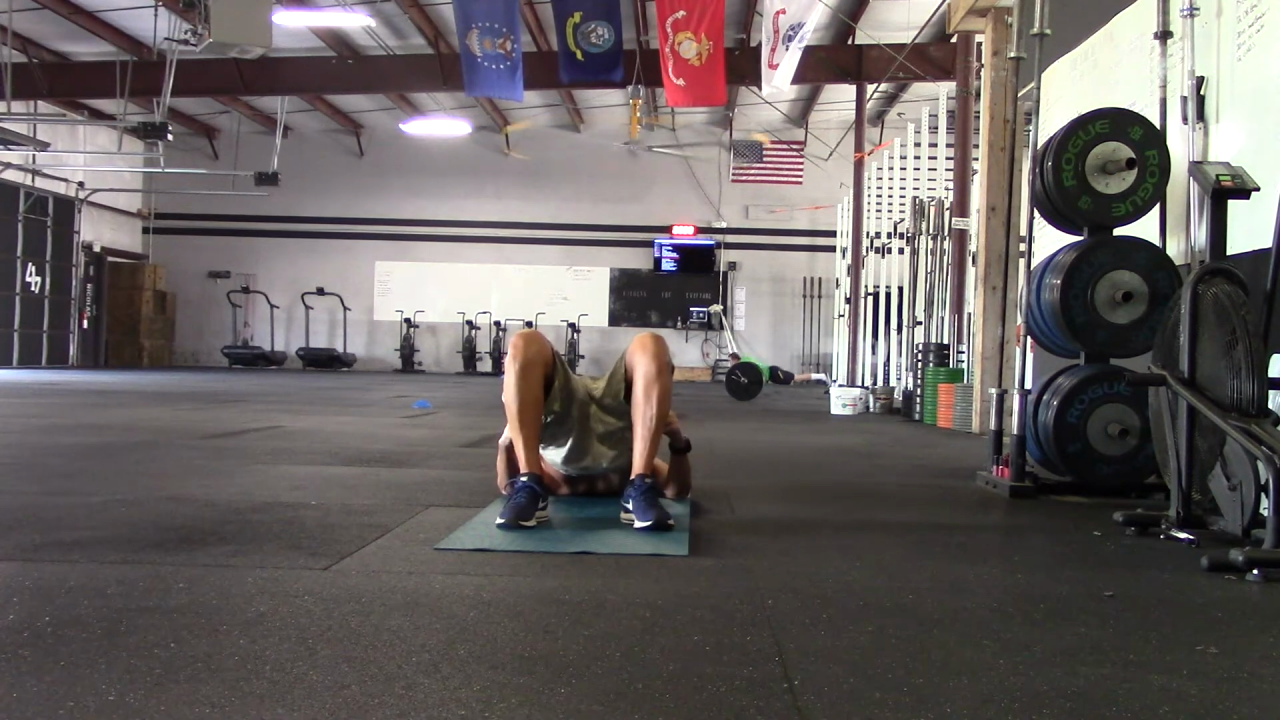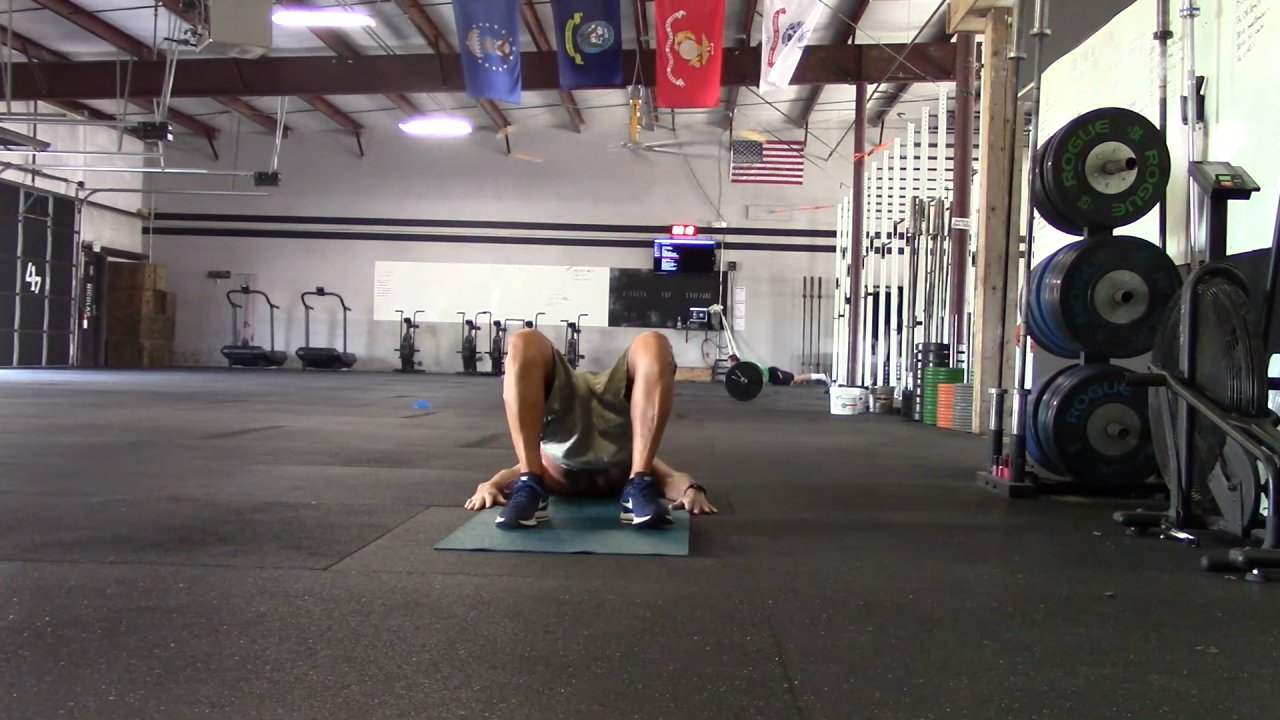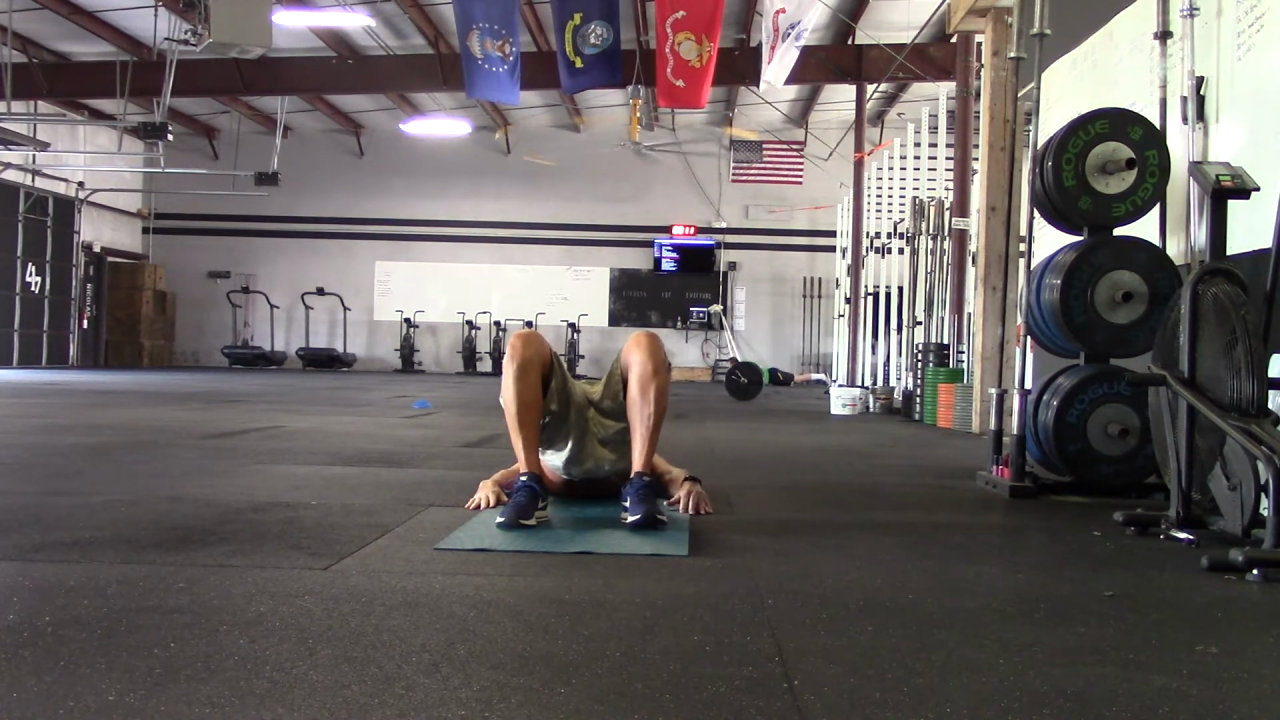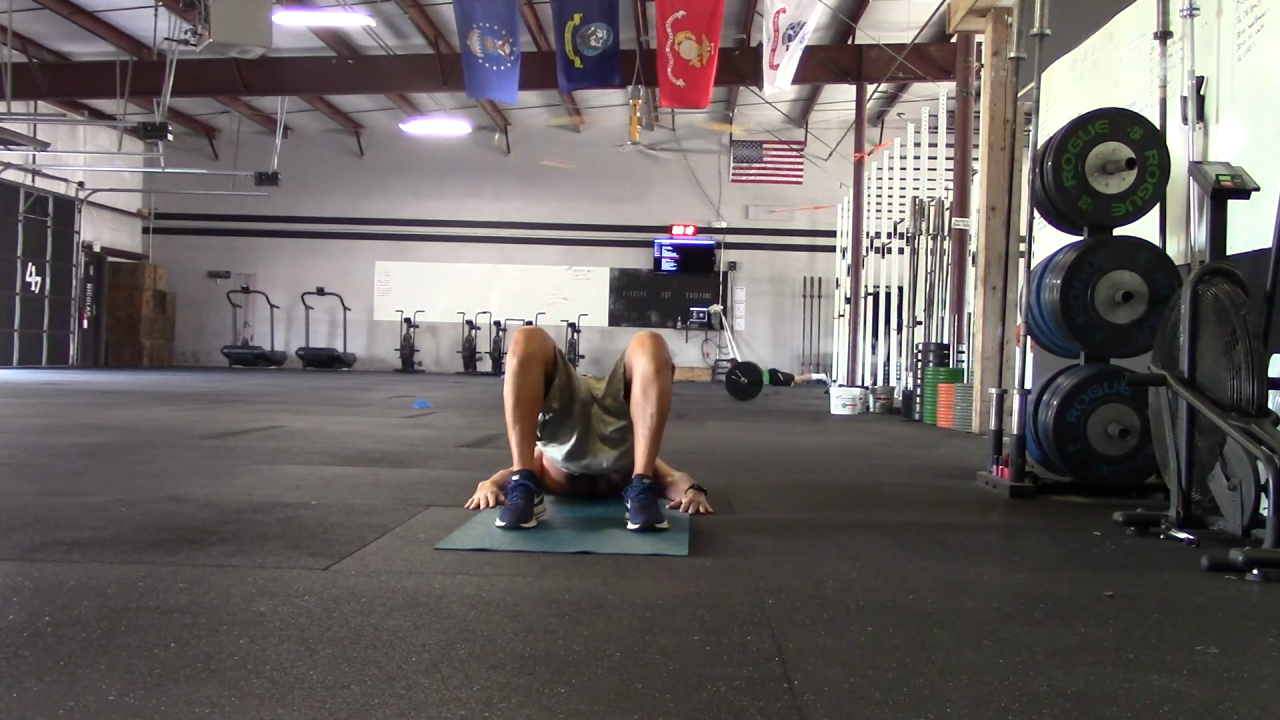
dt=1s
person 1, frame 1
left shoulder: (637, 454)
left elbow: (678, 491)
right elbow: (508, 487)
left wrist: (678, 441)
right wrist: (506, 441)
left ankle: (639, 487)
right ankle: (529, 487)
person 1, frame 2
left shoulder: (639, 456)
left elbow: (670, 477)
right elbow: (515, 472)
left wrist: (691, 490)
right wrist: (489, 484)
left hip: (620, 459)
right hip: (560, 465)
left knee: (652, 344)
right knee: (525, 342)
left ankle: (639, 487)
right ankle: (529, 488)
person 1, frame 3
left shoulder: (637, 453)
left elbow: (669, 474)
right elbow: (517, 470)
left wrist: (688, 482)
right wrist: (490, 482)
left knee: (645, 343)
right knee: (524, 343)
left ankle: (638, 487)
right ankle: (529, 488)
person 1, frame 4
left shoulder: (640, 455)
right shoulder: (545, 455)
left elbow: (672, 476)
right elbow: (513, 470)
left wrist: (690, 489)
right wrist: (489, 483)
left knee: (648, 344)
right knee: (528, 340)
left ankle: (641, 488)
right ankle: (523, 487)
